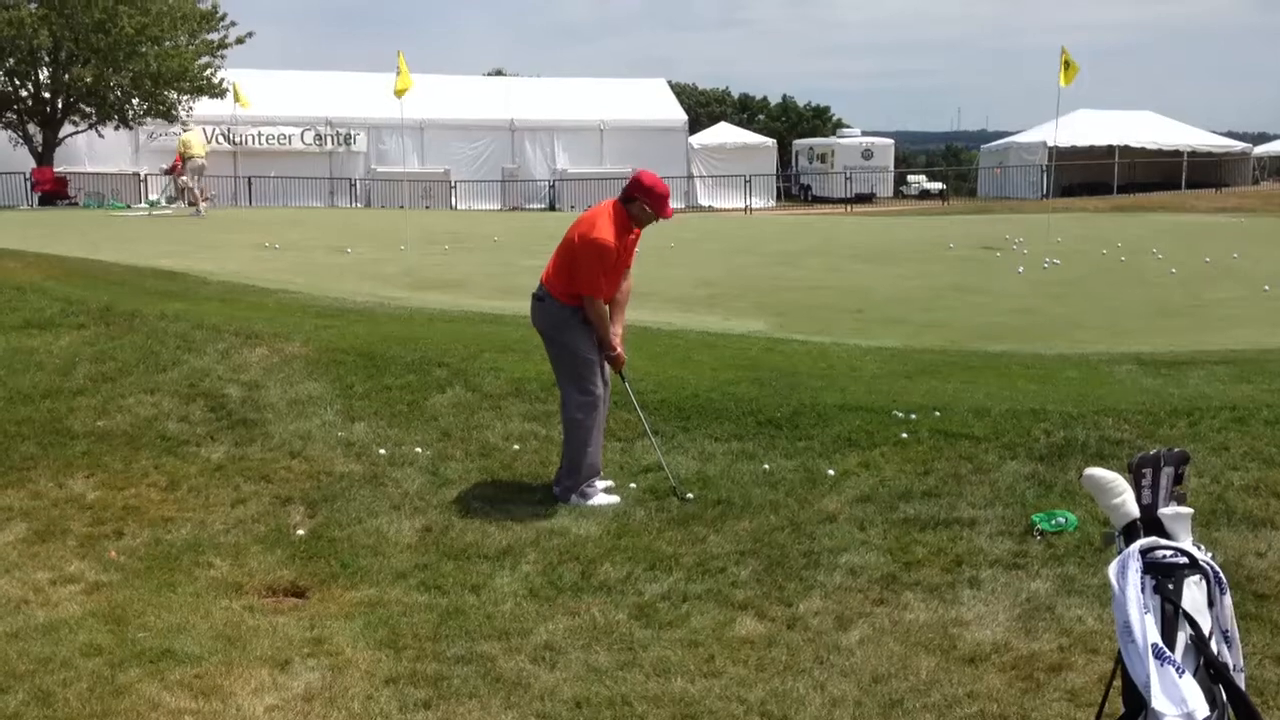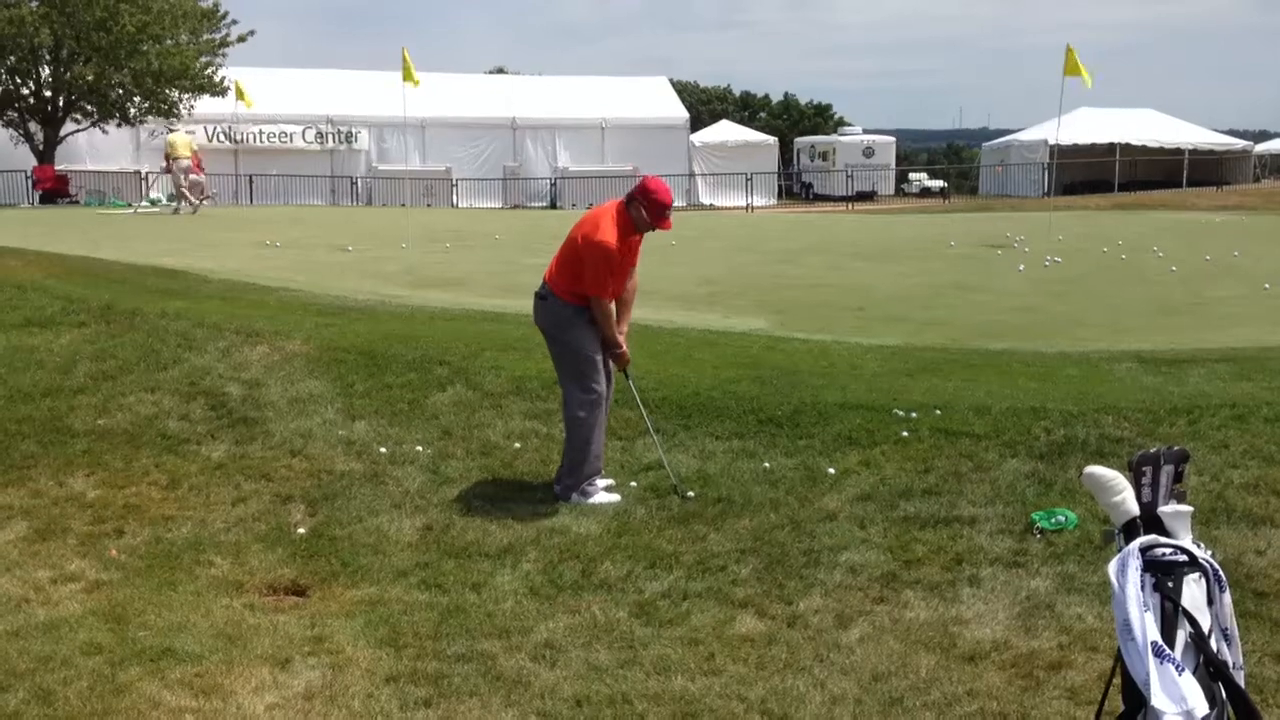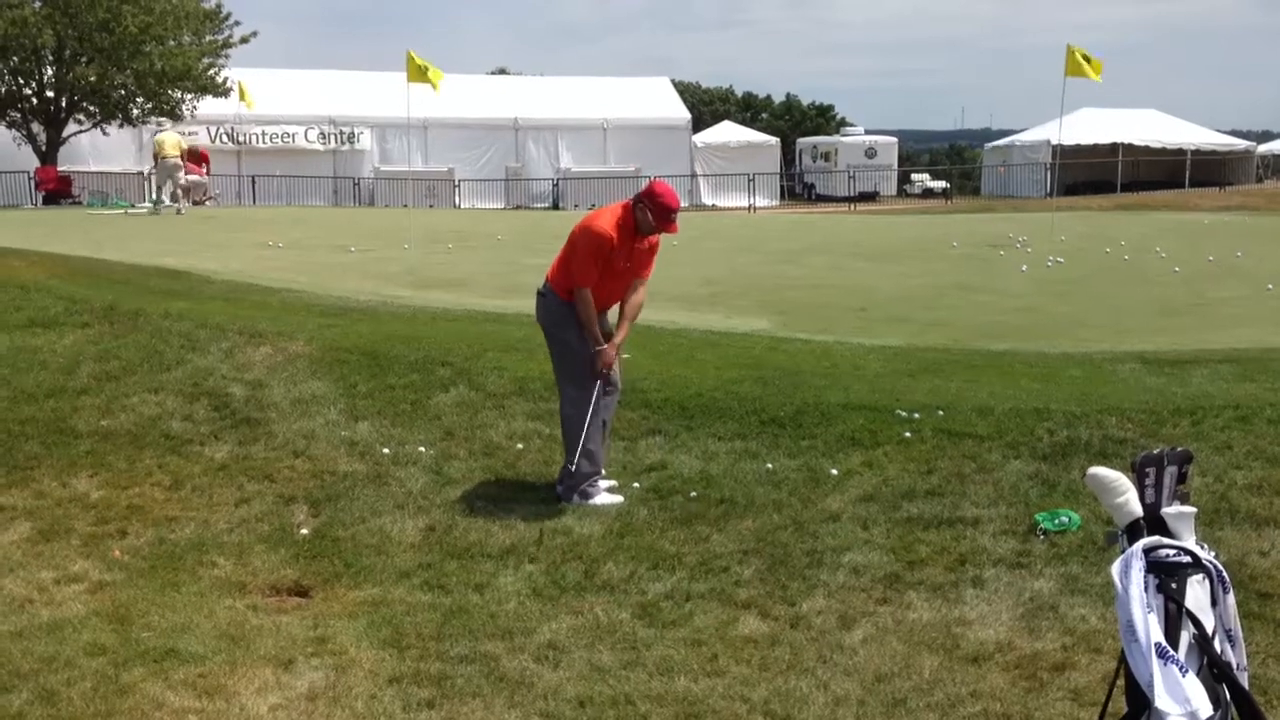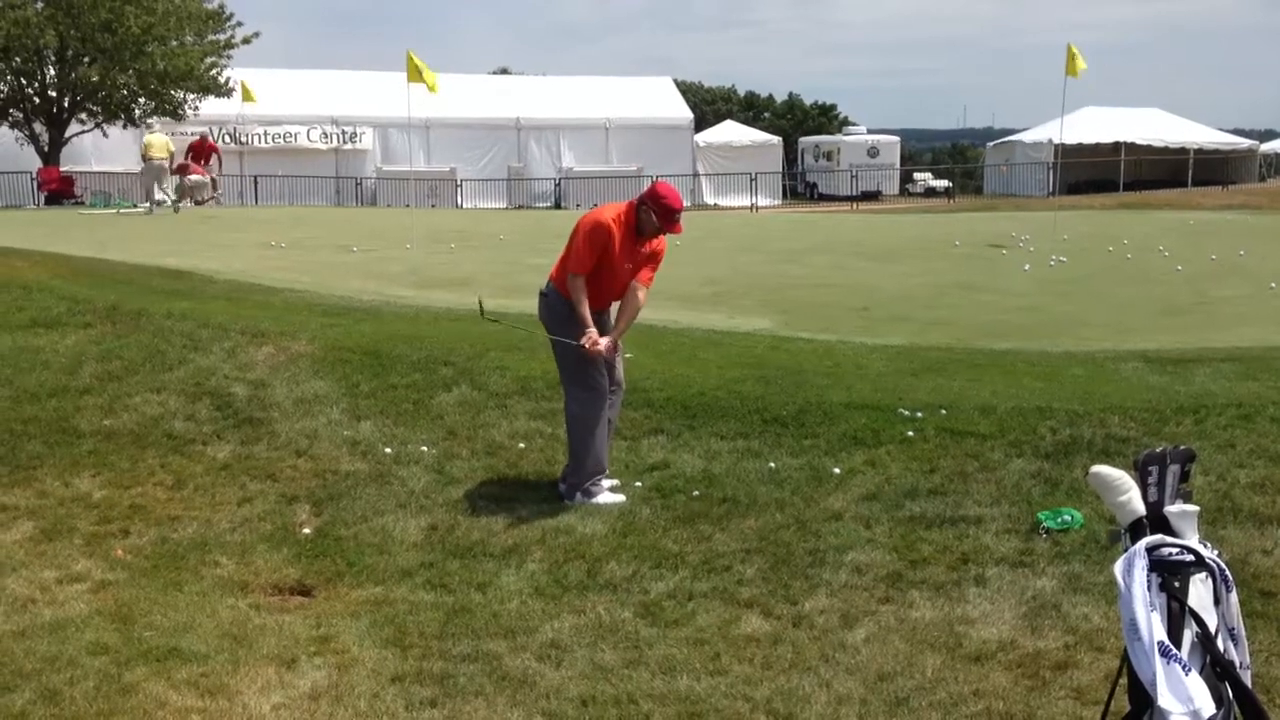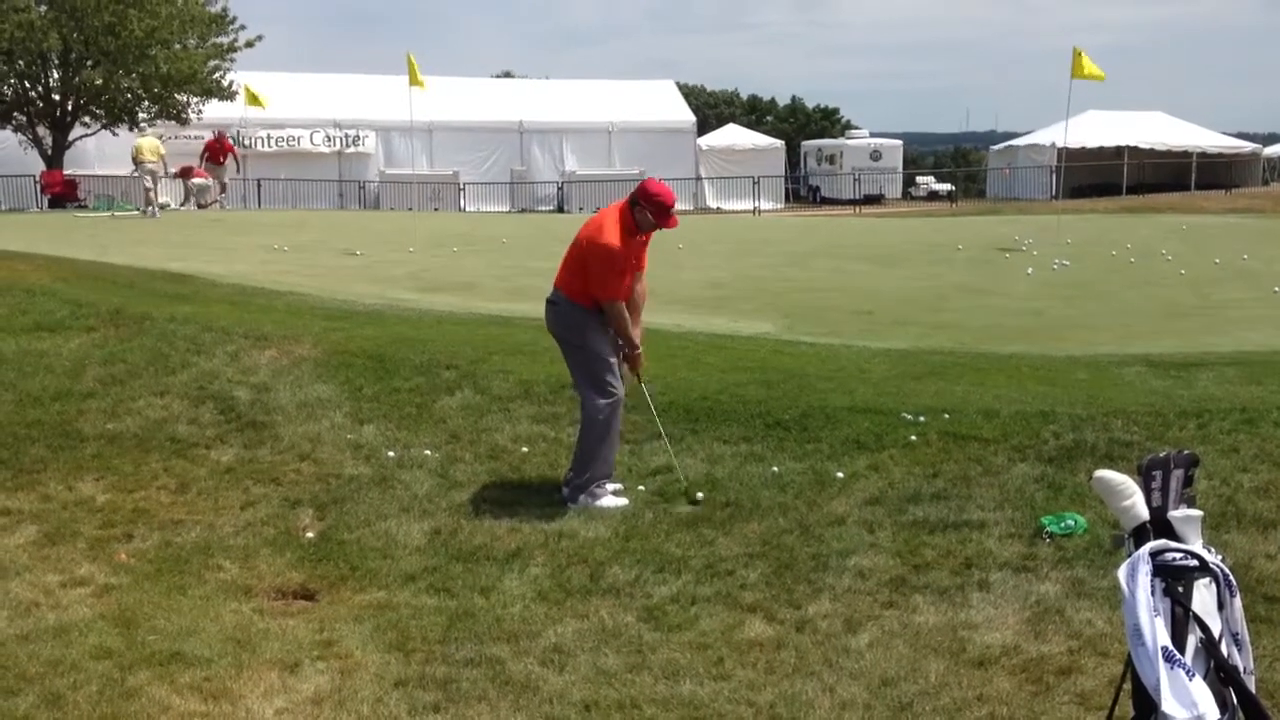
dt=0.3s
person 1, frame 1
left shoulder: (631, 223)
right shoulder: (599, 236)
left elbow: (623, 278)
right elbow: (593, 299)
left wrist: (617, 332)
right wrist: (610, 346)
left hip: (579, 309)
right hip: (560, 311)
left knee: (598, 389)
right knee: (586, 394)
left ankle: (581, 474)
right ankle: (575, 487)
person 1, frame 2
left shoulder: (633, 223)
right shoulder: (603, 238)
left elbow: (628, 277)
right elbow: (600, 300)
left wrist: (622, 332)
right wrist: (615, 345)
left hip: (583, 307)
right hip: (562, 309)
left knee: (600, 387)
right knee: (588, 393)
left ankle: (582, 472)
right ankle: (576, 485)
person 1, frame 3
left shoulder: (650, 240)
right shoulder: (600, 229)
left elbow: (637, 290)
right elbow: (581, 288)
left wrist: (616, 343)
right wrist: (598, 343)
left hip: (595, 309)
right hip: (563, 307)
left knee: (608, 387)
right knee: (583, 394)
left ankle: (584, 472)
right ankle: (579, 486)
person 1, frame 4
left shoulder: (656, 244)
right shoulder: (601, 223)
left elbow: (637, 292)
right elbow: (574, 277)
left wrist: (612, 338)
right wrist: (588, 329)
left hip: (598, 308)
right hip: (565, 305)
left knee: (612, 387)
right knee: (590, 392)
left ankle: (585, 471)
right ankle: (582, 485)
person 1, frame 5
left shoulder: (636, 227)
right shoulder: (608, 241)
left elbow: (637, 282)
right elbow: (612, 302)
left wrist: (634, 336)
right wrist: (631, 345)
left hip: (588, 310)
right hip: (574, 314)
left knee: (603, 393)
right knee: (606, 396)
left ankle: (585, 476)
right ankle: (585, 488)
